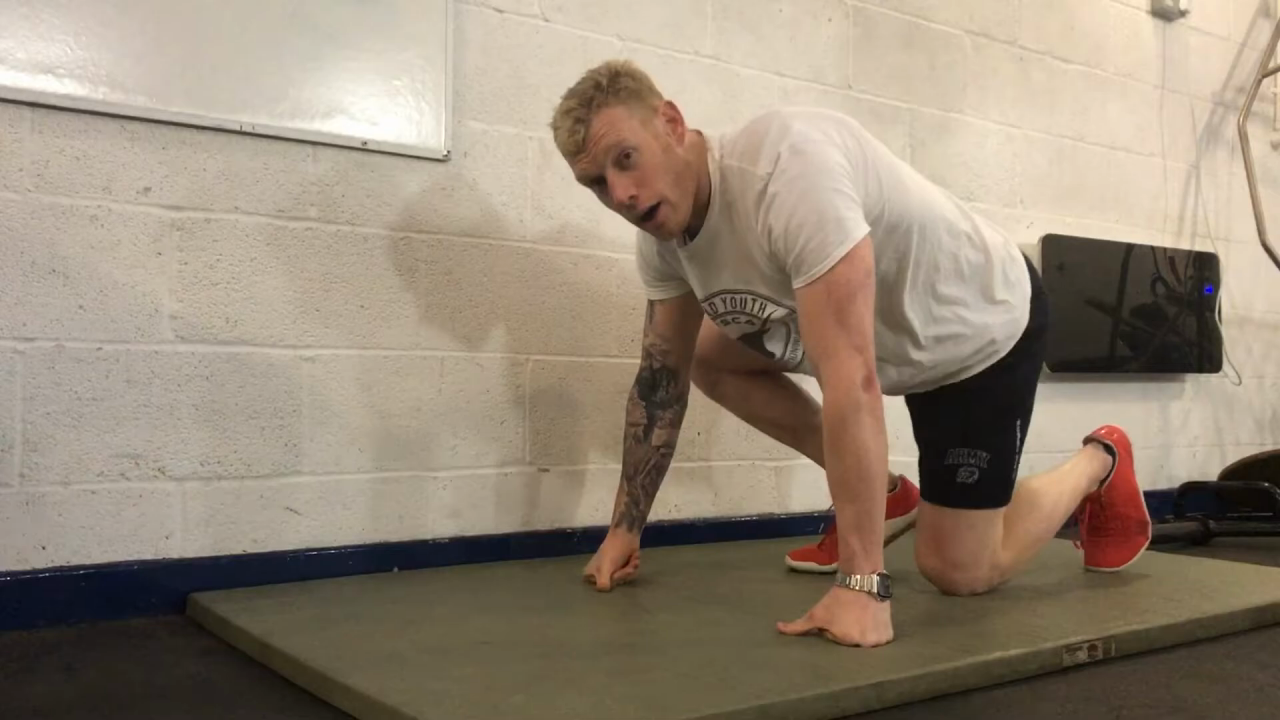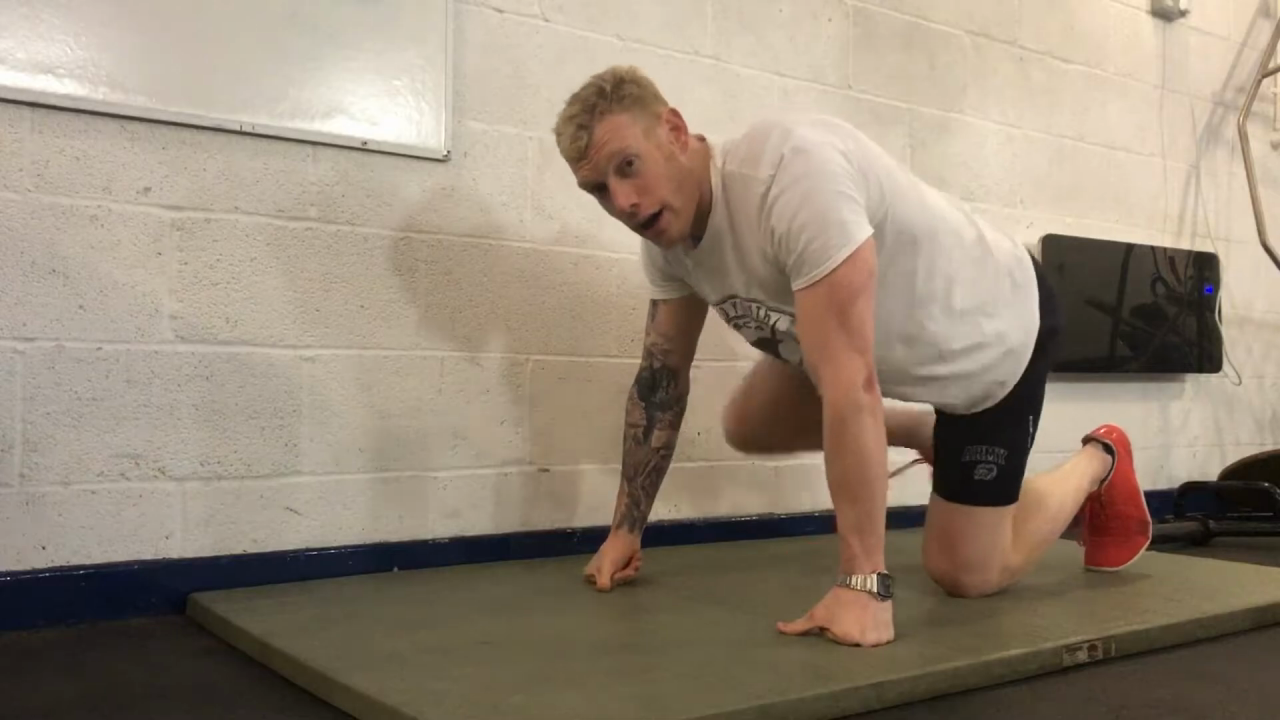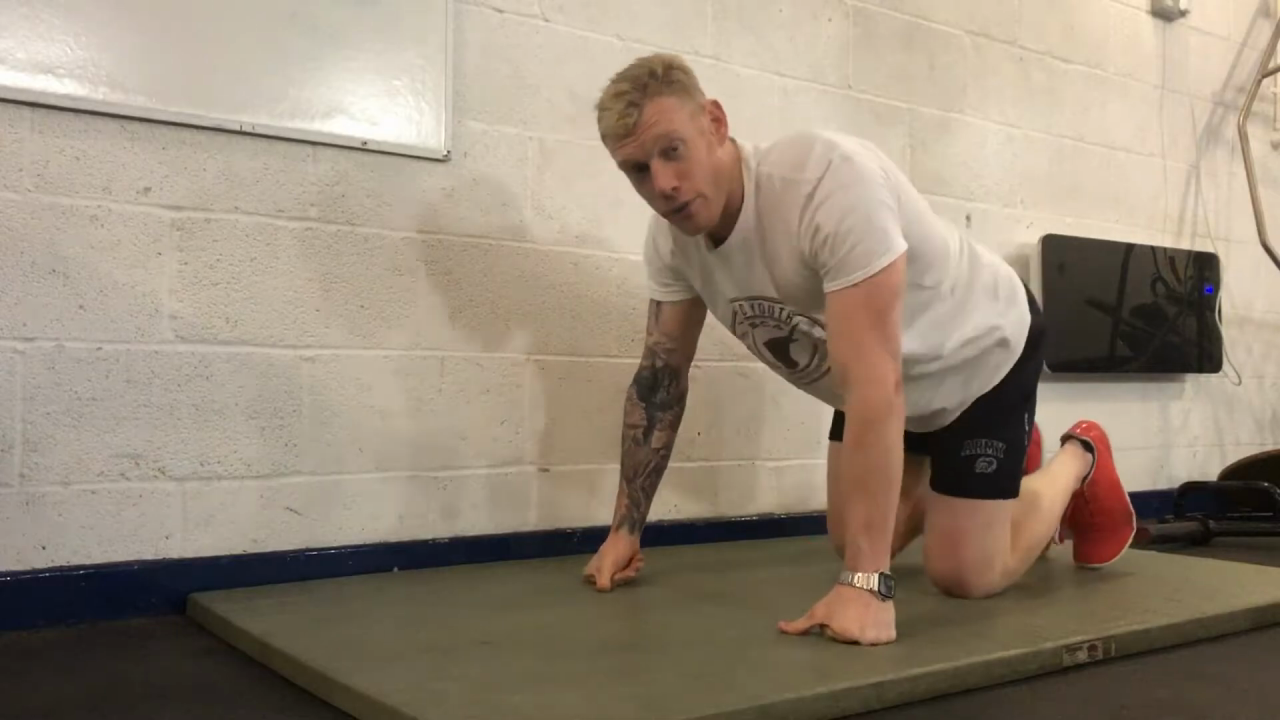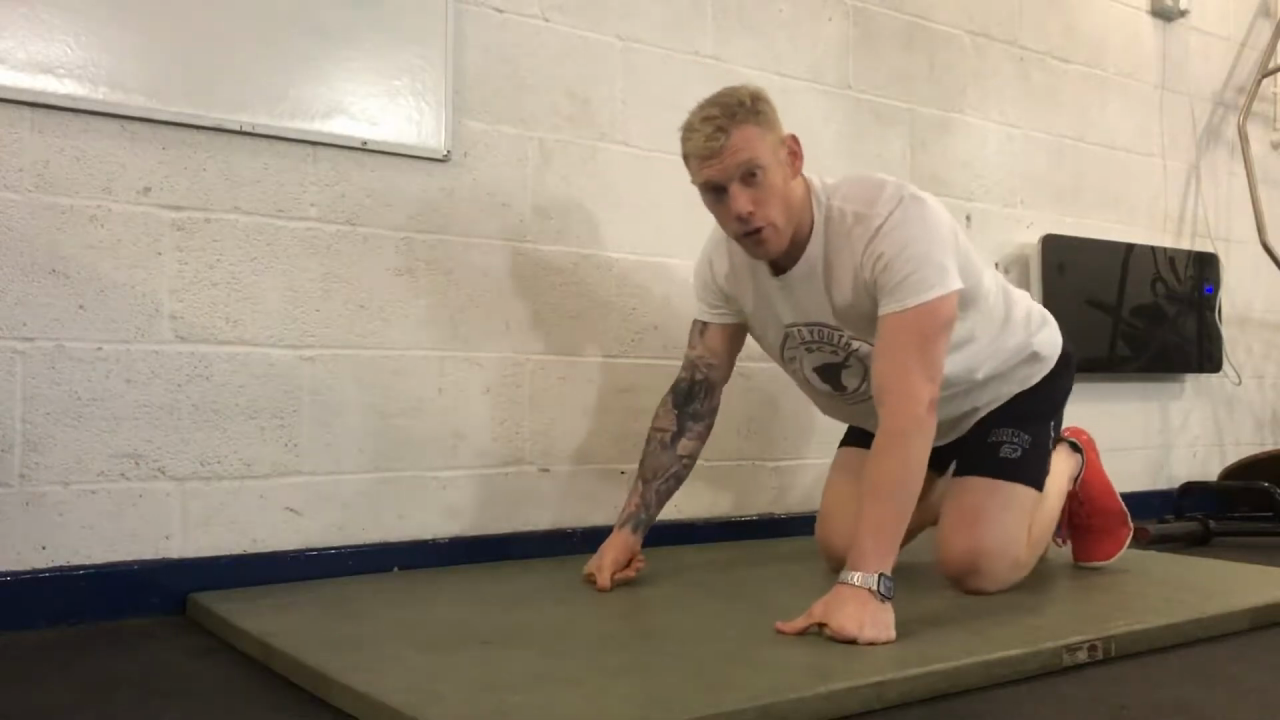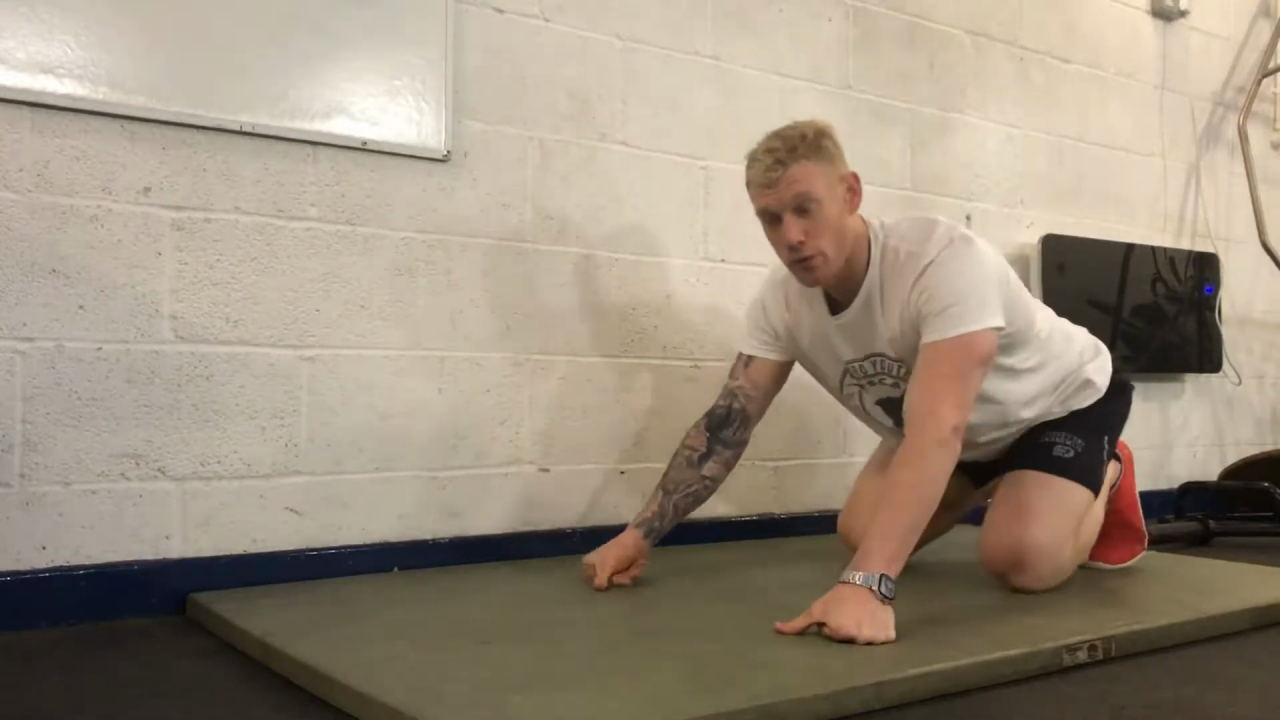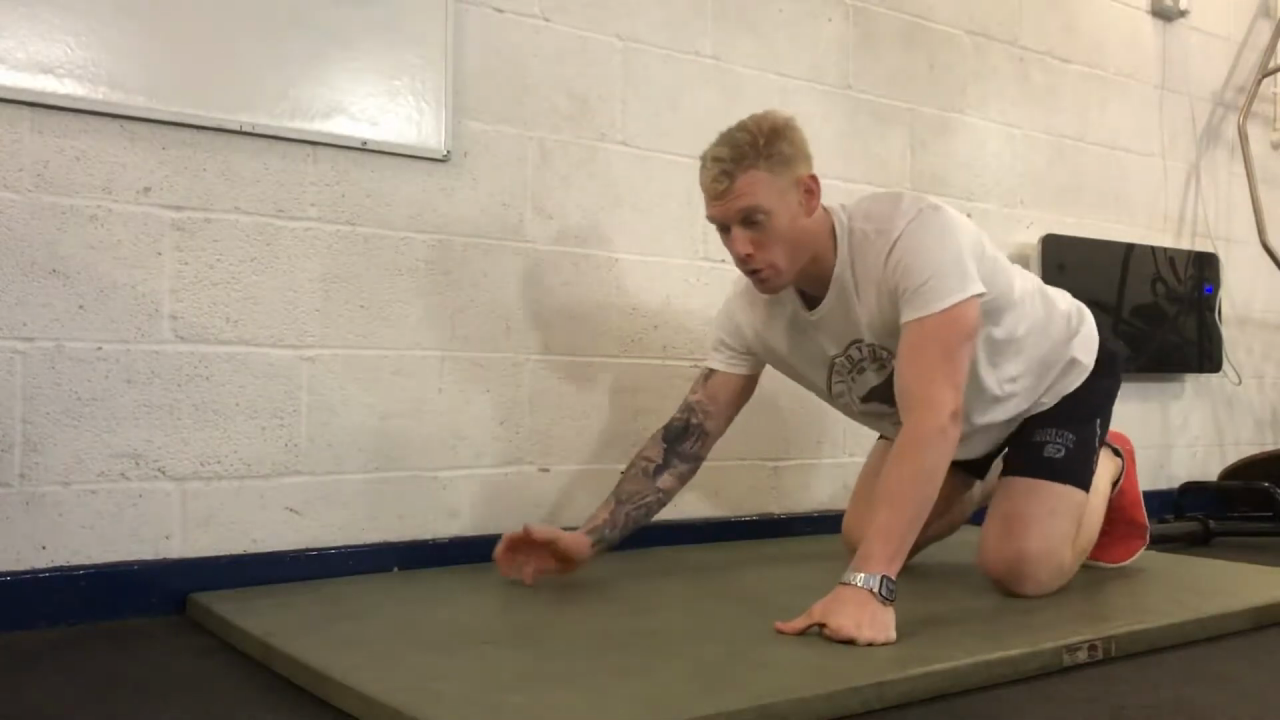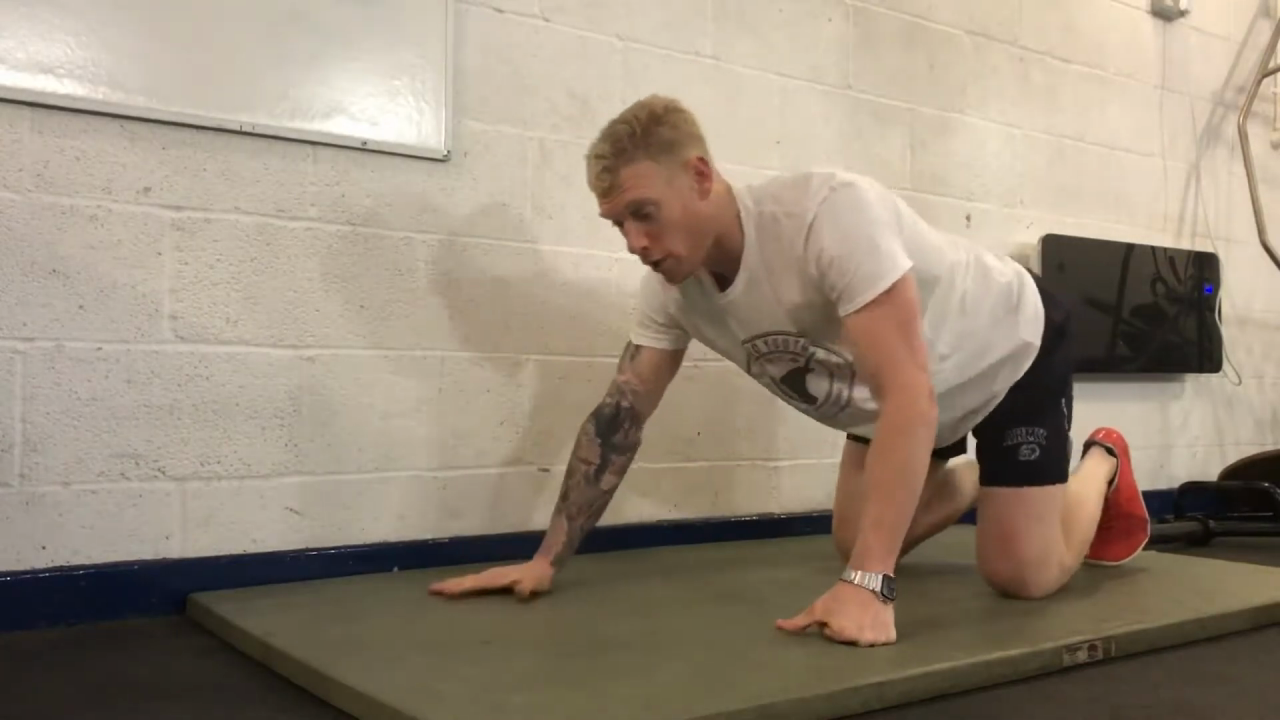
dt=0.3s
person 1, frame 1
left shoulder: (787, 165)
right shoulder: (661, 232)
left elbow: (851, 382)
right elbow: (662, 375)
left wrist: (863, 583)
right wrist: (625, 529)
left hip: (979, 325)
right hip: (892, 320)
left knee: (959, 571)
right knee: (710, 360)
left ankle: (1097, 465)
right ankle: (872, 492)
person 1, frame 2
left shoulder: (792, 172)
right shoulder: (668, 227)
left elbow: (851, 384)
right elbow: (661, 376)
left wrist: (864, 584)
right wrist: (626, 528)
left hip: (989, 325)
right hip: (901, 322)
left knee: (965, 574)
right knee: (747, 428)
left ankle: (1097, 463)
right ankle: (931, 435)
person 1, frame 3
left shoulder: (828, 183)
right shoulder: (671, 239)
left elbow: (876, 389)
right elbow: (660, 377)
left wrist: (866, 583)
right wrist: (625, 528)
left hip: (981, 351)
right hip: (874, 377)
left knee: (965, 574)
right knee: (859, 543)
left ankle: (1076, 464)
person 1, frame 4
left shoulder: (895, 221)
right shoulder: (724, 262)
left elbow: (912, 406)
right elbow: (694, 393)
left wrist: (867, 582)
right wrist: (629, 528)
left hip: (1009, 374)
left knee: (977, 564)
right knee: (840, 548)
left ankle: (1066, 465)
right ankle: (957, 486)
person 1, frame 5
left shoulder: (947, 261)
right shoulder: (782, 301)
left elbow: (938, 430)
right elbow: (730, 421)
left wrist: (867, 584)
right wrist: (639, 535)
left hip: (1068, 397)
right hip: (966, 432)
left knee: (1023, 559)
right knee: (864, 537)
left ankle: (1104, 477)
right ankle: (994, 483)
person 1, frame 6
left shoulder: (918, 236)
right shoulder: (752, 311)
left elbow: (937, 418)
right elbow: (690, 433)
left wrist: (867, 587)
right wrist: (588, 538)
left hip: (1058, 373)
right hip: (968, 416)
left knee: (1021, 566)
right knee: (864, 540)
left ankle: (1104, 471)
right ankle: (988, 478)
person 1, frame 7
left shoulder: (827, 217)
right shoulder: (672, 286)
left elbow: (909, 398)
right elbow: (619, 417)
left wrist: (866, 584)
right wrist: (547, 560)
left hip: (1008, 344)
right hip: (892, 389)
left knee: (1022, 573)
right knee: (860, 542)
left ankle: (1100, 465)
right ankle: (993, 476)
